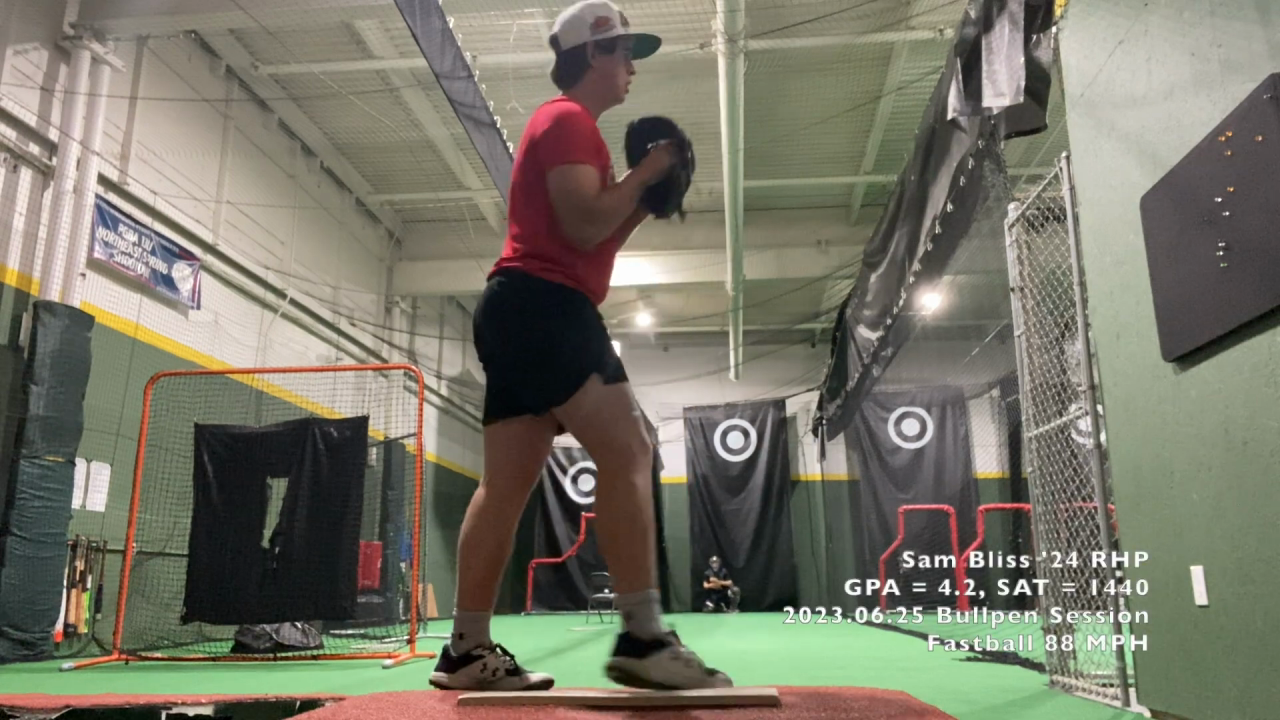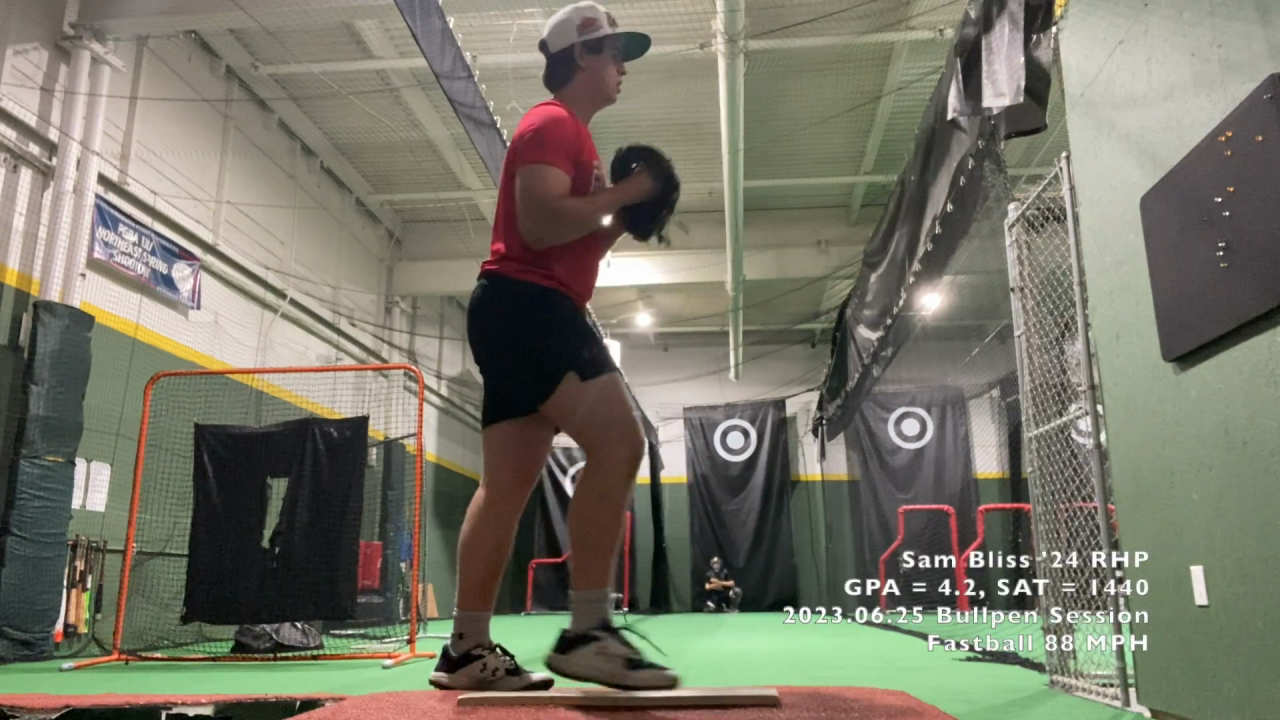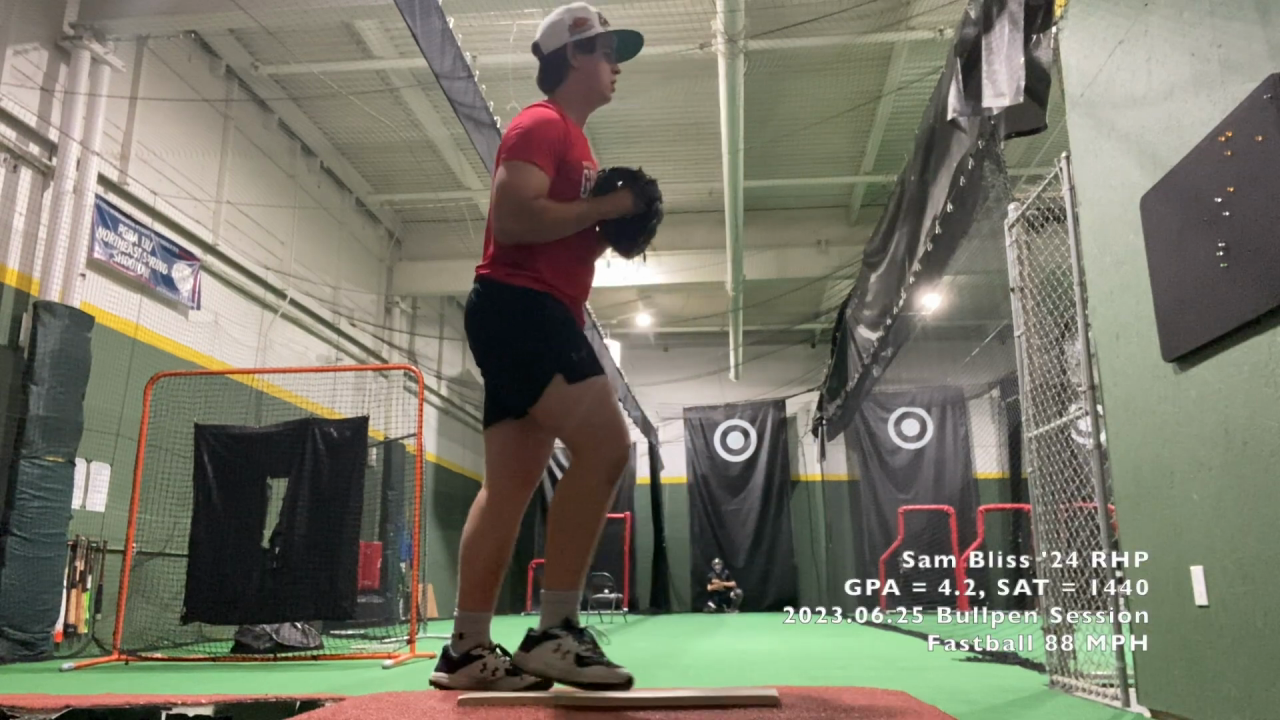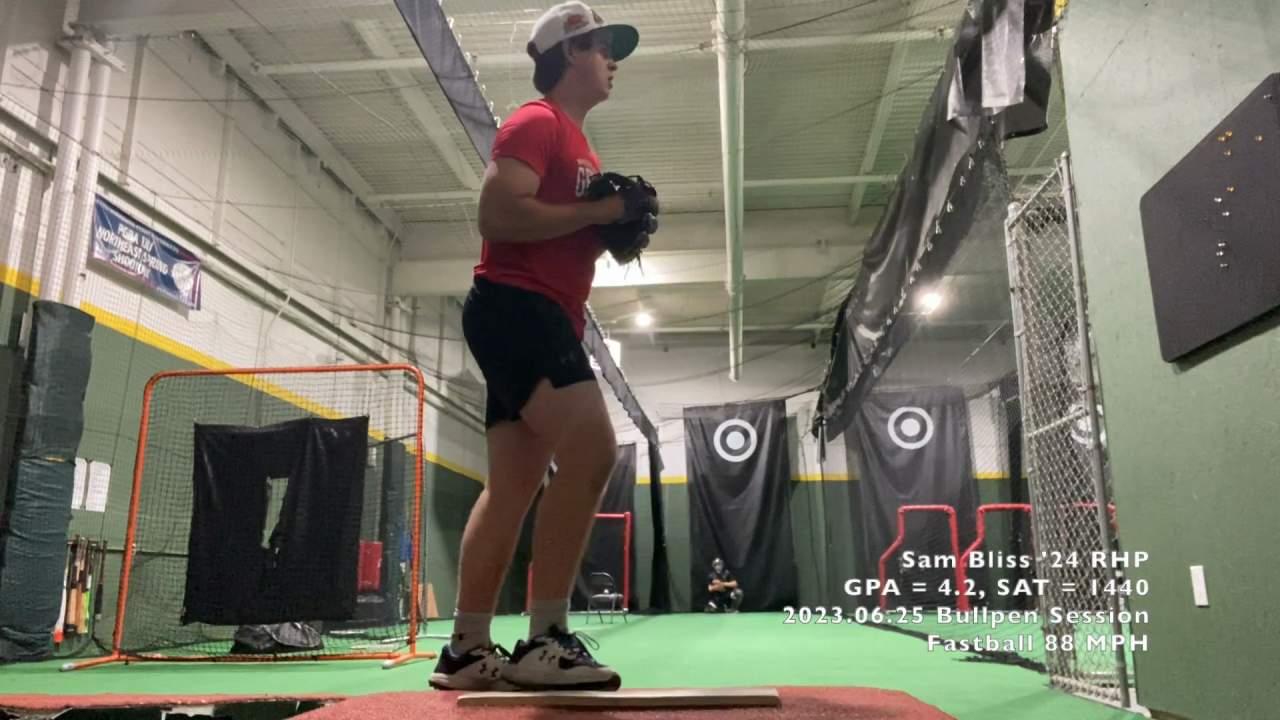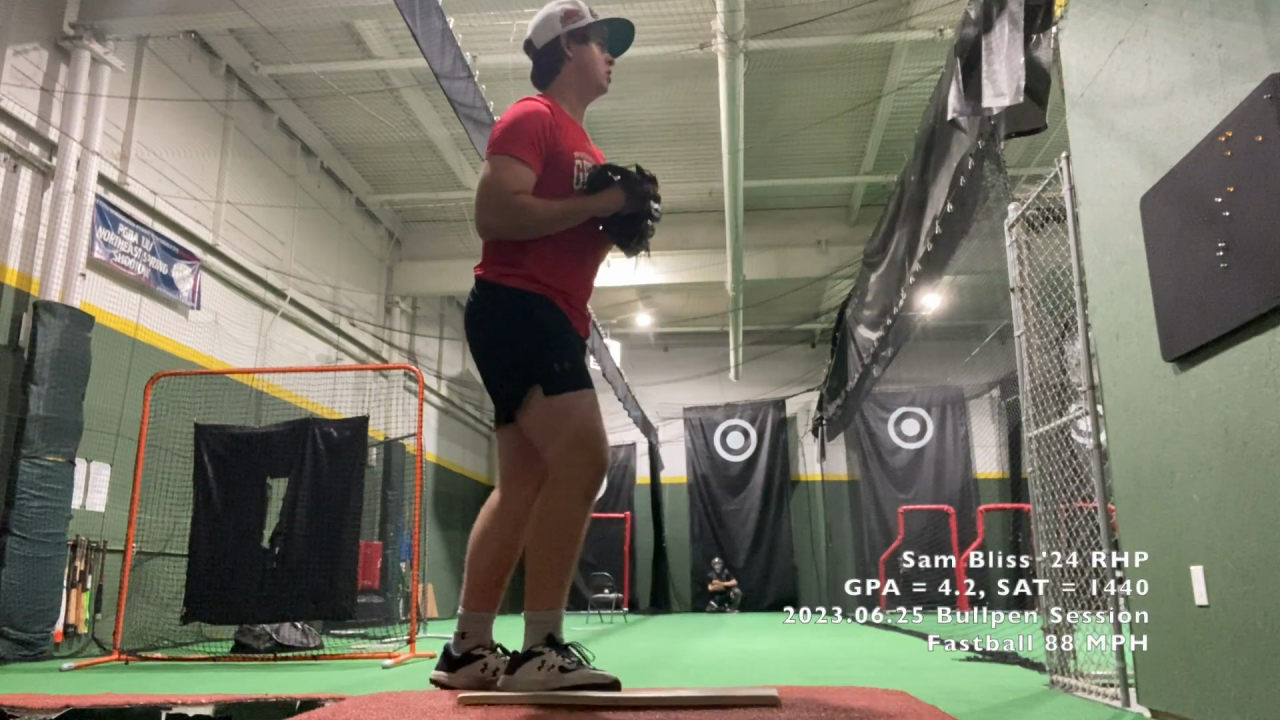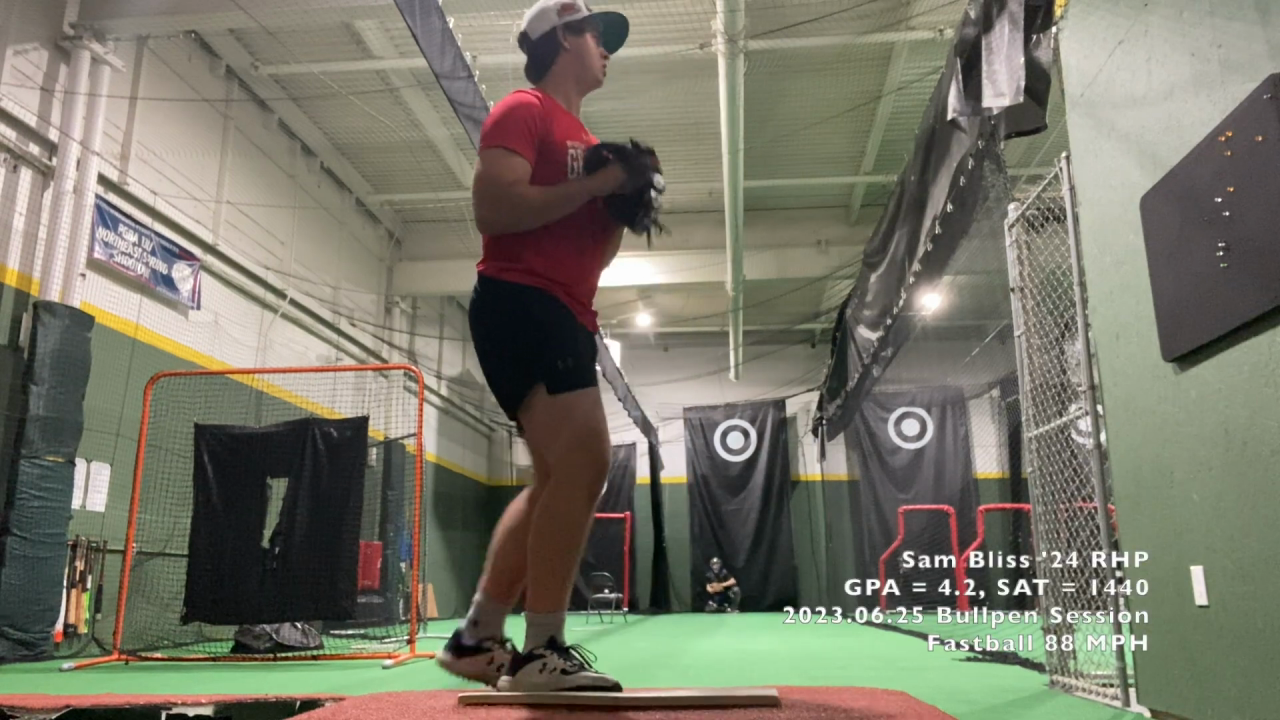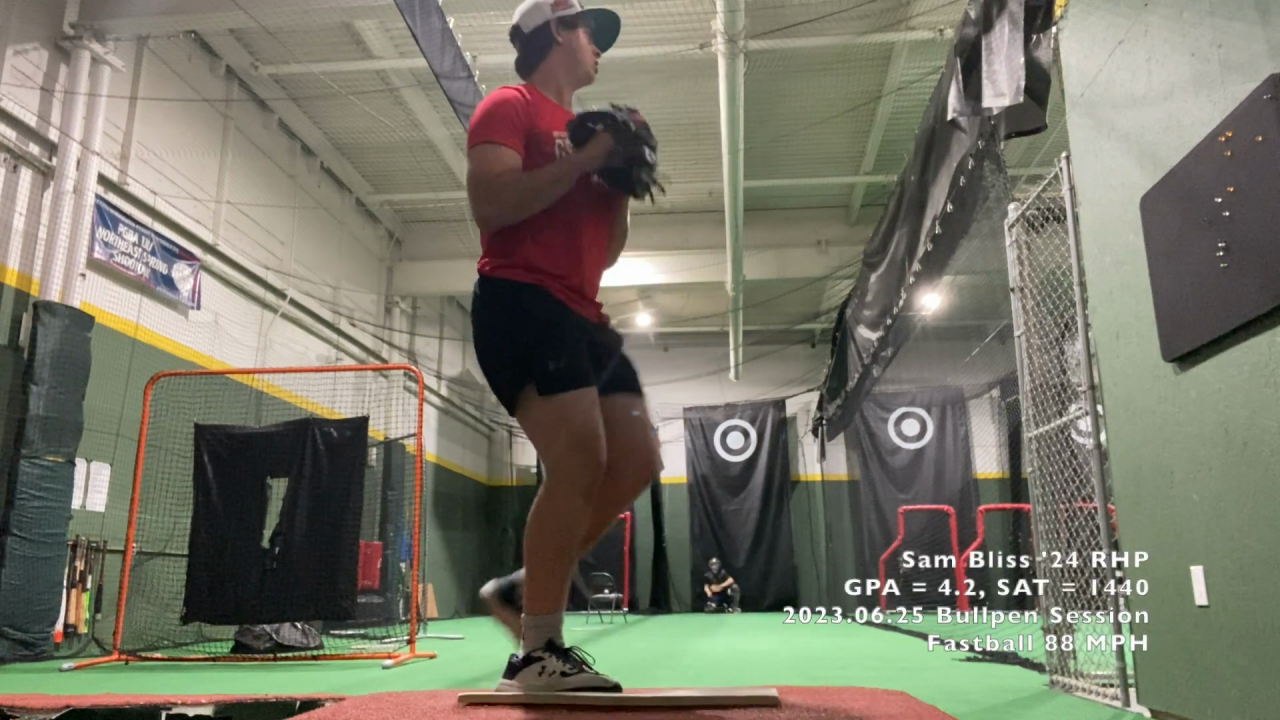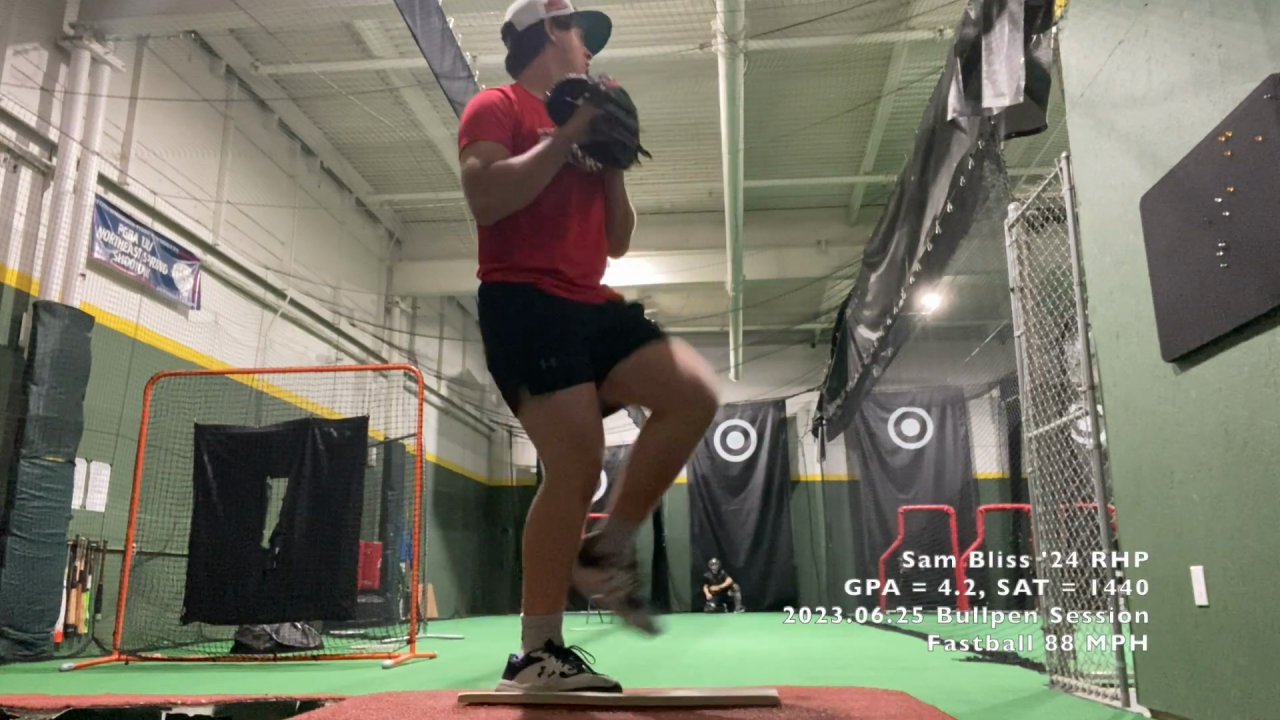
dt=0.1s
person 1, frame 1
left shoulder: (563, 127)
right shoulder: (568, 122)
left elbow: (593, 238)
right elbow: (584, 226)
left wrist: (640, 197)
right wrist: (646, 174)
left hip: (525, 313)
right hip: (541, 306)
left knee: (505, 483)
right knee: (625, 453)
left ankle: (468, 649)
right ankle: (643, 634)
person 1, frame 2
left shoulder: (564, 135)
right shoulder: (551, 125)
left elbow: (576, 243)
right elbow: (544, 227)
left wrist: (621, 218)
right wrist: (623, 193)
left hip: (516, 315)
right hip: (527, 308)
left knee: (506, 485)
right knee: (617, 443)
left ankle: (466, 649)
right ankle: (589, 631)
person 1, frame 3
left shoulder: (573, 142)
right shoulder: (542, 125)
right elbow: (509, 222)
left wrist: (612, 227)
right wrist: (605, 207)
left hip: (537, 320)
right hip: (518, 309)
left knee: (508, 485)
right knee: (604, 445)
left ankle: (467, 650)
right ankle: (555, 630)
person 1, frame 4
left shoulder: (574, 143)
right shoulder: (536, 123)
right elbow: (497, 218)
left wrist: (610, 229)
right wrist: (597, 211)
left hip: (541, 320)
right hip: (515, 310)
left knee: (511, 487)
right knee: (591, 452)
left ankle: (466, 650)
right ankle: (544, 637)
person 1, frame 5
left shoulder: (584, 146)
right shoulder: (530, 119)
right elbow: (494, 215)
left wrist: (614, 221)
right wrist: (597, 205)
left hip: (554, 321)
right hip: (516, 311)
left knee: (522, 488)
right knee: (582, 461)
left ankle: (467, 649)
right ankle: (540, 648)
person 1, frame 6
left shoulder: (584, 138)
right shoulder: (524, 111)
right elbow: (492, 210)
left wrist: (617, 207)
right wrist: (591, 188)
left hip: (564, 319)
right hip: (521, 307)
left knee: (558, 479)
right knee: (584, 462)
left ankle: (479, 636)
right ankle: (541, 650)
person 1, frame 7
left shoulder: (588, 129)
right shoulder: (508, 107)
left elbow: (609, 248)
right elbow: (492, 207)
left wrist: (615, 181)
right wrist: (581, 161)
left hip: (579, 315)
right hip: (519, 306)
left knee: (636, 461)
right knee: (583, 465)
left ankle: (524, 587)
right ankle: (538, 651)
person 1, frame 8
left shoulder: (589, 121)
right shoulder: (497, 106)
left elbow: (617, 240)
right elbow: (487, 200)
left wrist: (610, 162)
right wrist: (563, 140)
left hip: (590, 306)
right hip: (524, 306)
left knee: (693, 395)
right knee: (576, 464)
left ankle: (607, 552)
right ankle: (537, 654)
